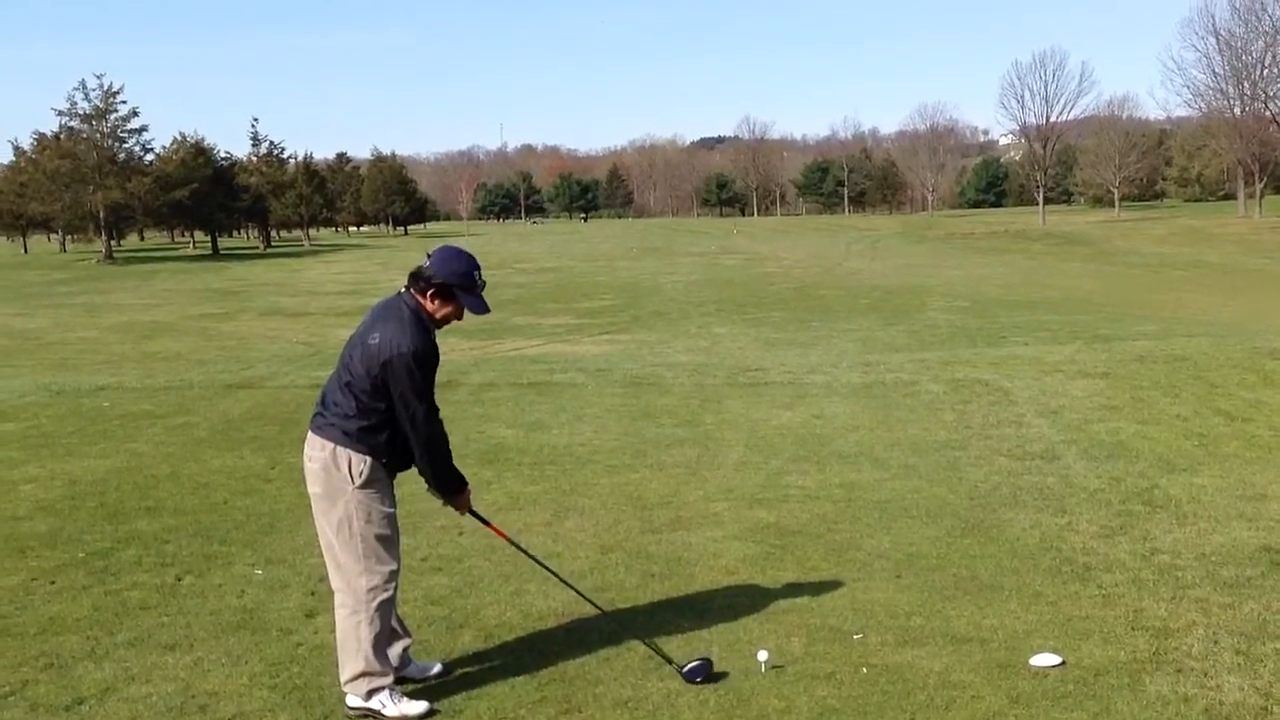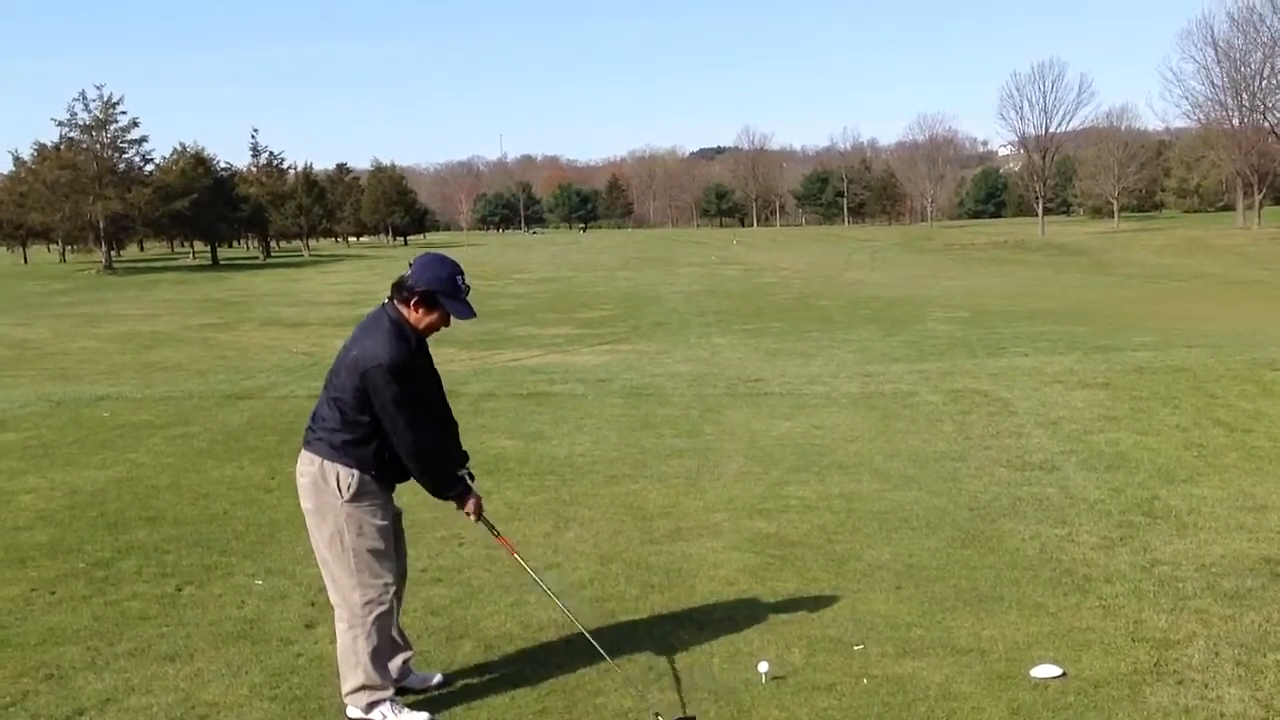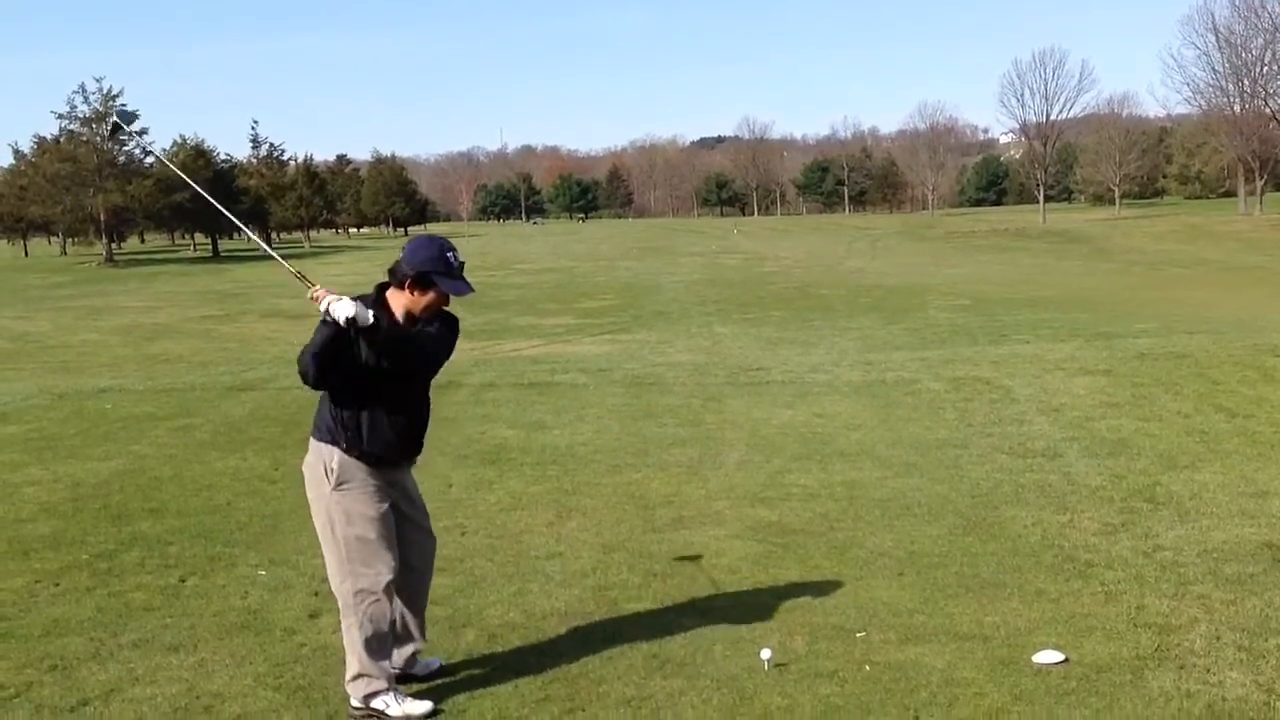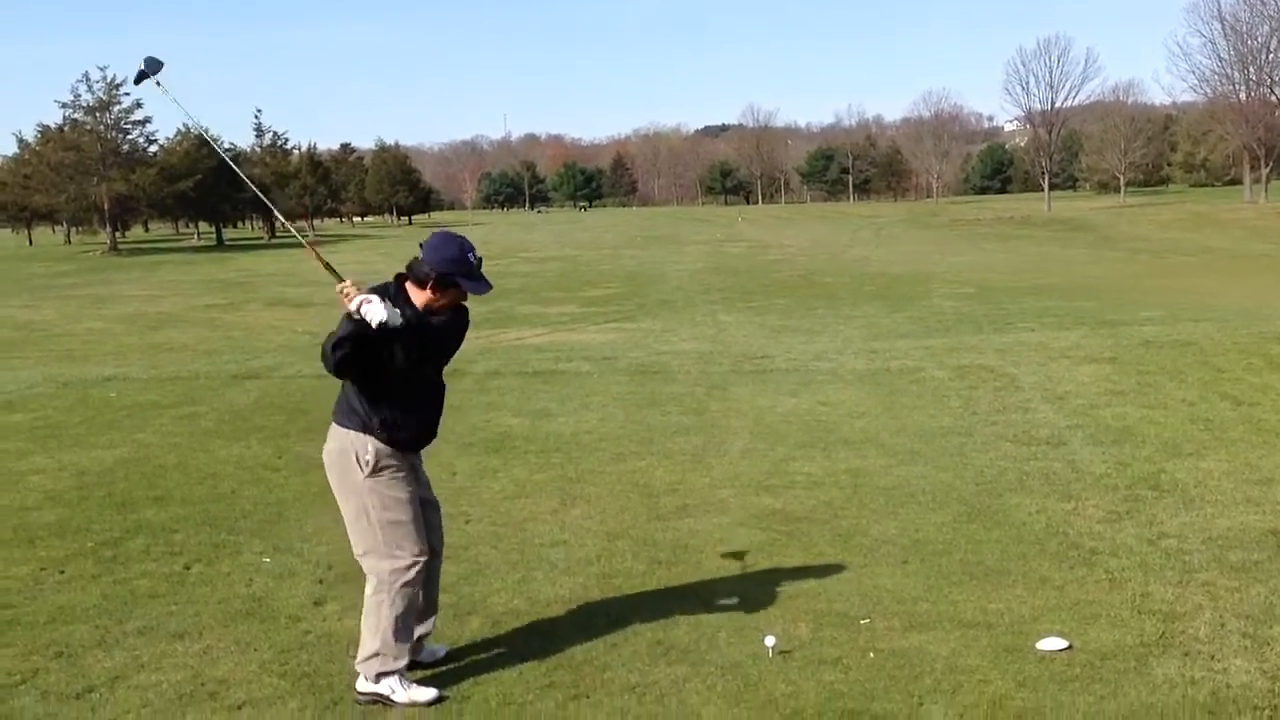
dt=0.5s
person 1, frame 1
left shoulder: (397, 310)
right shoulder: (407, 343)
left elbow: (413, 419)
right elbow: (421, 424)
left wrist: (441, 478)
right wrist: (451, 485)
left hip: (350, 451)
right hip: (348, 460)
left knee: (379, 567)
right knee: (367, 574)
left ankle: (391, 657)
person 1, frame 2
left shoulder: (403, 334)
right shoulder: (383, 353)
left elbow: (432, 409)
right elbow: (409, 439)
left wrist: (458, 471)
right wrist: (456, 487)
left hip: (368, 472)
right hip: (341, 477)
left knee: (387, 575)
right knee: (366, 588)
left ankle: (393, 668)
person 1, frame 3
left shoulder: (441, 326)
right shoulder: (350, 312)
left elbow: (417, 357)
right elbow: (313, 373)
left wrist: (362, 319)
right wrist: (334, 322)
left hip: (395, 463)
right hip: (343, 464)
left knee: (415, 558)
right knee: (368, 577)
left ankle: (399, 656)
person 1, frame 4
left shoulder: (451, 319)
right shoulder: (378, 303)
left elbow: (433, 346)
right elbow: (338, 362)
left wrist: (389, 317)
right wrist: (357, 318)
left hip: (396, 447)
right hip: (364, 449)
left knee: (425, 544)
right knee: (396, 558)
left ankle: (406, 641)
right ankle: (378, 674)
